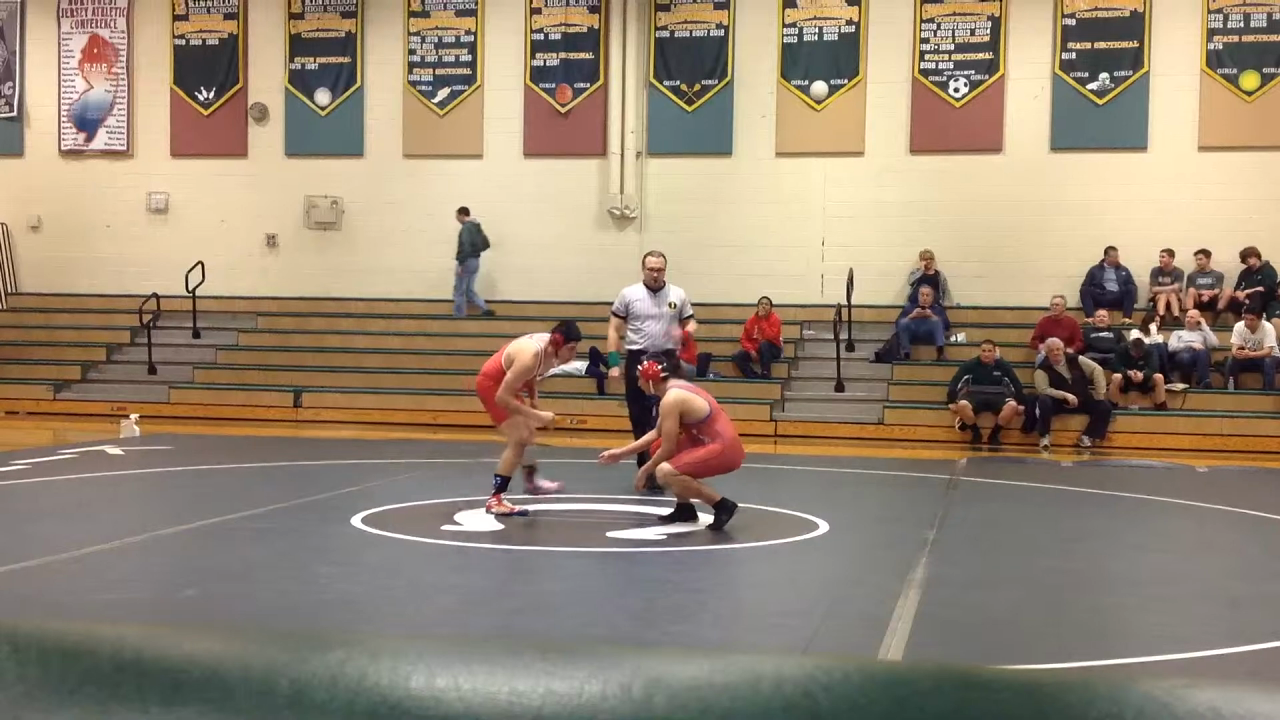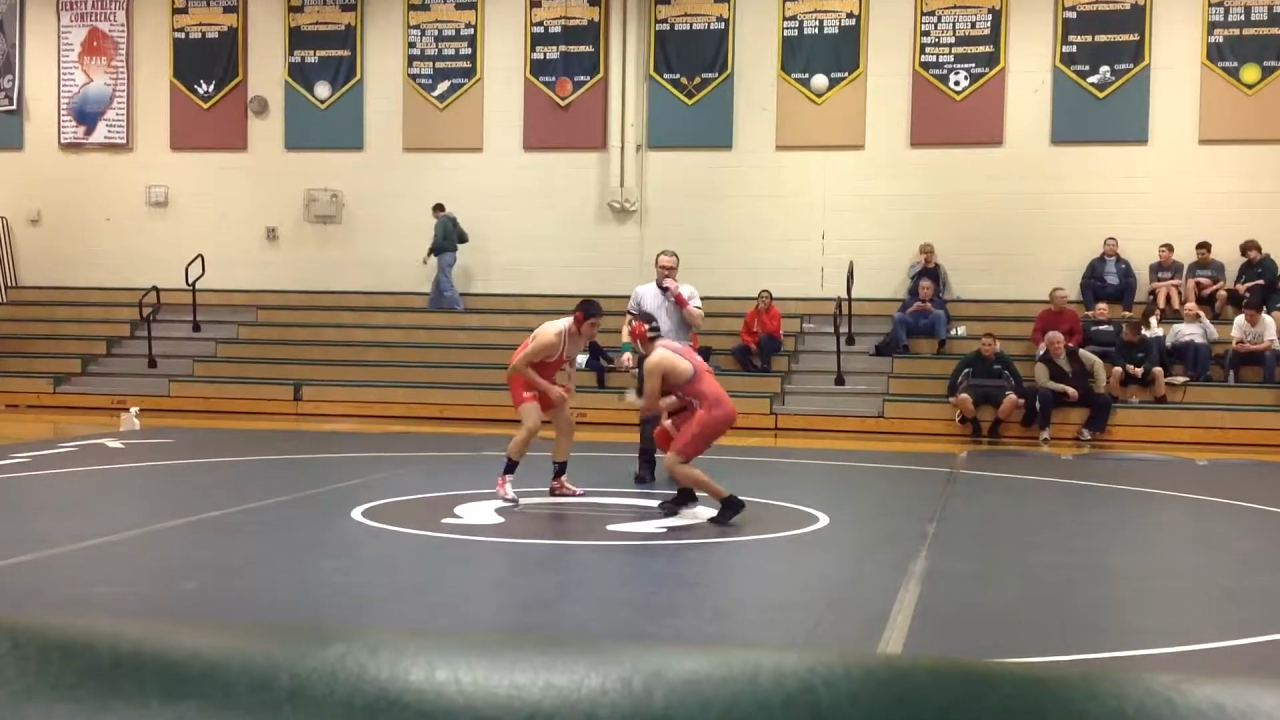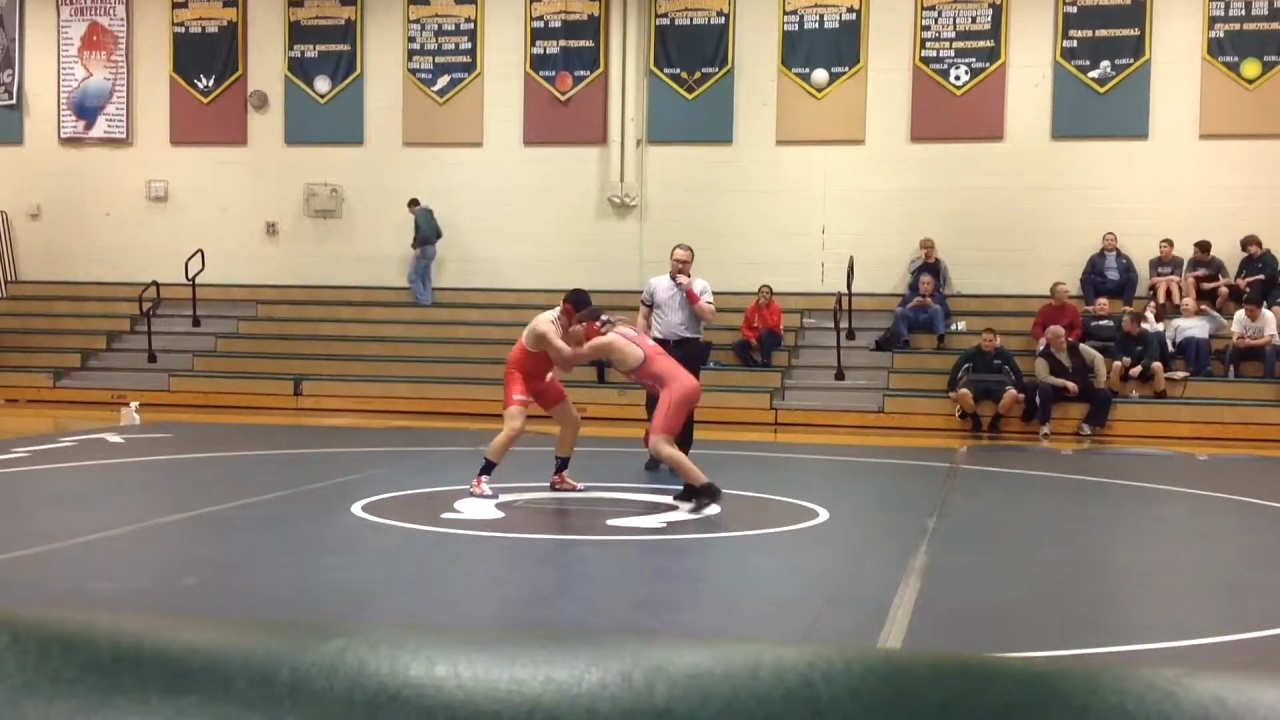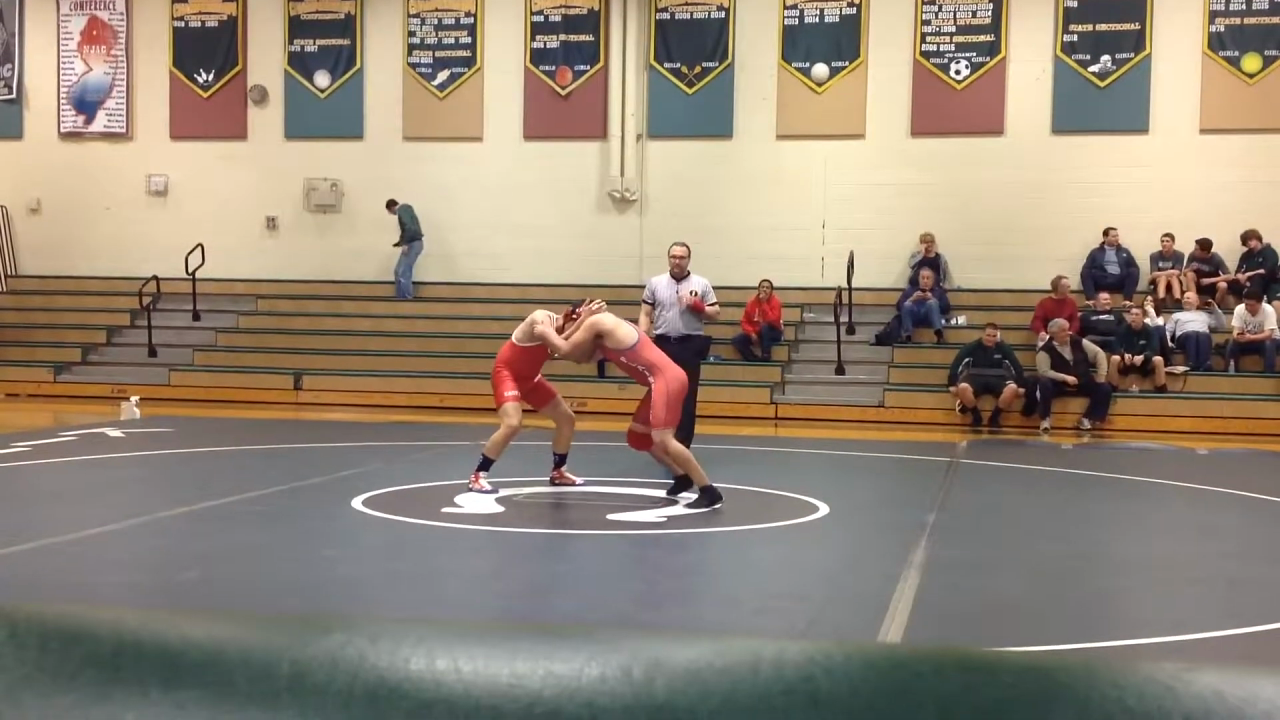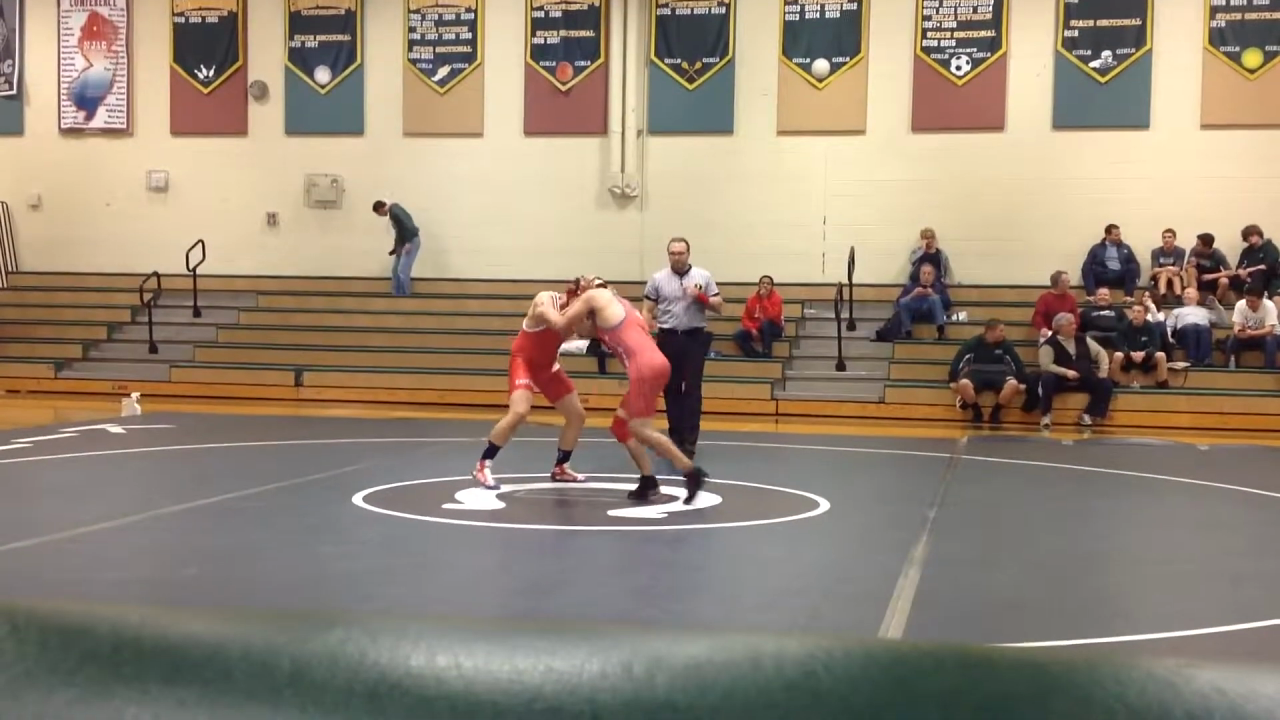
dt=0.4s
person 1, frame 1
left shoulder: (678, 295)
right shoulder: (628, 294)
left elbow: (692, 325)
right elbow: (614, 330)
left wrist: (684, 333)
right wrist: (613, 362)
left hip: (666, 360)
right hip: (637, 360)
right knee: (639, 419)
person 1, frame 2
left shoulder: (688, 292)
right shoulder: (641, 292)
left elbow: (697, 323)
right elbow: (628, 325)
left wrist: (678, 296)
right wrist: (626, 350)
right ankle: (646, 466)
person 1, frame 3
left shoulder: (701, 286)
right shoulder: (654, 284)
left elbow: (709, 316)
right elbow: (643, 317)
left wrist: (690, 291)
left hip: (689, 349)
right hip: (660, 348)
right knee: (655, 400)
left ankle: (681, 455)
person 1, frame 4
left shoulder: (699, 284)
right shoulder: (657, 280)
left elbow: (715, 314)
right elbow: (645, 314)
left wrist: (696, 305)
left hip: (691, 345)
right hip: (662, 344)
left knee: (687, 397)
left ankle: (682, 445)
person 1, frame 5
left shoulder: (704, 276)
right shoulder: (657, 278)
left elbow: (718, 306)
right elbow: (647, 311)
left wrist: (700, 295)
left hip: (695, 338)
right hip: (668, 339)
left knee: (692, 389)
right knee: (671, 390)
left ankle: (689, 441)
right ankle: (676, 440)
person 2, frame 1
left shoulder: (671, 399)
right shoulder: (676, 390)
left elbow: (668, 448)
right elbow: (657, 433)
left wrist: (644, 471)
right wrist: (622, 452)
left hip: (725, 450)
right hip: (717, 443)
left knee: (664, 472)
right knee: (657, 449)
left ankle: (722, 505)
right ankle: (684, 508)
person 2, frame 2
left shoulder: (654, 361)
right shoulder: (672, 348)
left elbow: (650, 407)
left wrist: (635, 402)
right wrist: (662, 405)
left hip: (713, 412)
right hip: (714, 408)
left knee: (672, 463)
right knee: (663, 434)
left ankle: (730, 502)
right ankle: (685, 492)
person 2, frame 3
left shoulder: (606, 343)
right shoulder: (622, 330)
left elbow: (571, 358)
left hip: (677, 387)
right hip: (685, 384)
left knee: (658, 446)
right knee: (654, 439)
left ankle: (707, 489)
right ankle: (692, 487)
person 2, frame 4
left shoulder: (597, 322)
right shoulder: (603, 328)
left elbow: (566, 350)
right elbow: (580, 356)
left wrist: (545, 332)
left hip: (667, 379)
right hip: (663, 380)
left knee: (663, 439)
right knee: (637, 436)
left ankle: (709, 492)
right ankle: (682, 476)
person 2, frame 5
left shoulder: (594, 296)
right shoulder: (613, 302)
left elbow: (562, 325)
left hip: (645, 366)
right hip: (655, 364)
left knee: (640, 429)
right knee: (622, 424)
left ankle: (691, 472)
right ankle: (648, 480)
person 3, frame 1
left shoulder: (551, 348)
right shoulder: (530, 356)
right elbow: (502, 398)
left wrist: (533, 397)
right wrist: (537, 415)
left hip: (505, 383)
right hip: (491, 384)
left knee: (528, 432)
right knee: (519, 438)
left ankle: (532, 480)
right ankle: (496, 500)
person 3, frame 2
left shoulder: (583, 334)
right shoulder: (553, 336)
right elbow: (517, 365)
left wrist: (570, 380)
right wrist: (549, 388)
left hip: (544, 377)
right hip: (524, 374)
left knee: (566, 426)
right knee: (532, 426)
left ankle: (558, 482)
right ankle: (505, 479)
person 3, frame 3
left shoulder: (569, 322)
right shoulder: (545, 326)
right elbow: (566, 358)
left hip: (541, 376)
right hip: (519, 374)
left knee: (573, 421)
right knee: (514, 428)
left ankle: (559, 476)
right ankle: (480, 480)
person 3, frame 4
left shoulder: (566, 330)
right shoulder: (541, 318)
right wrist: (582, 320)
left hip: (530, 377)
right hip: (506, 373)
left knee: (567, 418)
right knee: (512, 424)
left ankle: (558, 472)
right ankle: (478, 476)
person 3, frame 5
right shoulder: (545, 300)
right elbow: (561, 326)
left hip: (548, 366)
right hip: (524, 362)
left knee: (578, 415)
right knee: (518, 413)
left ankle: (560, 468)
right ankle: (483, 465)
